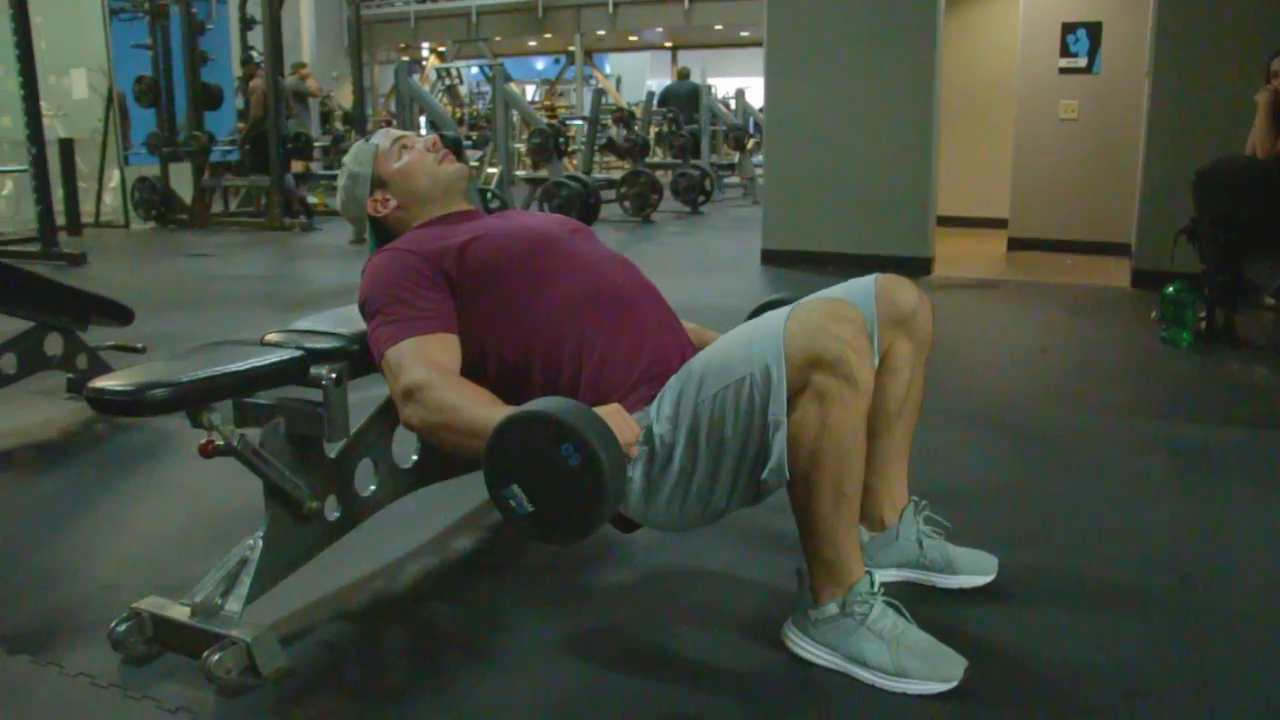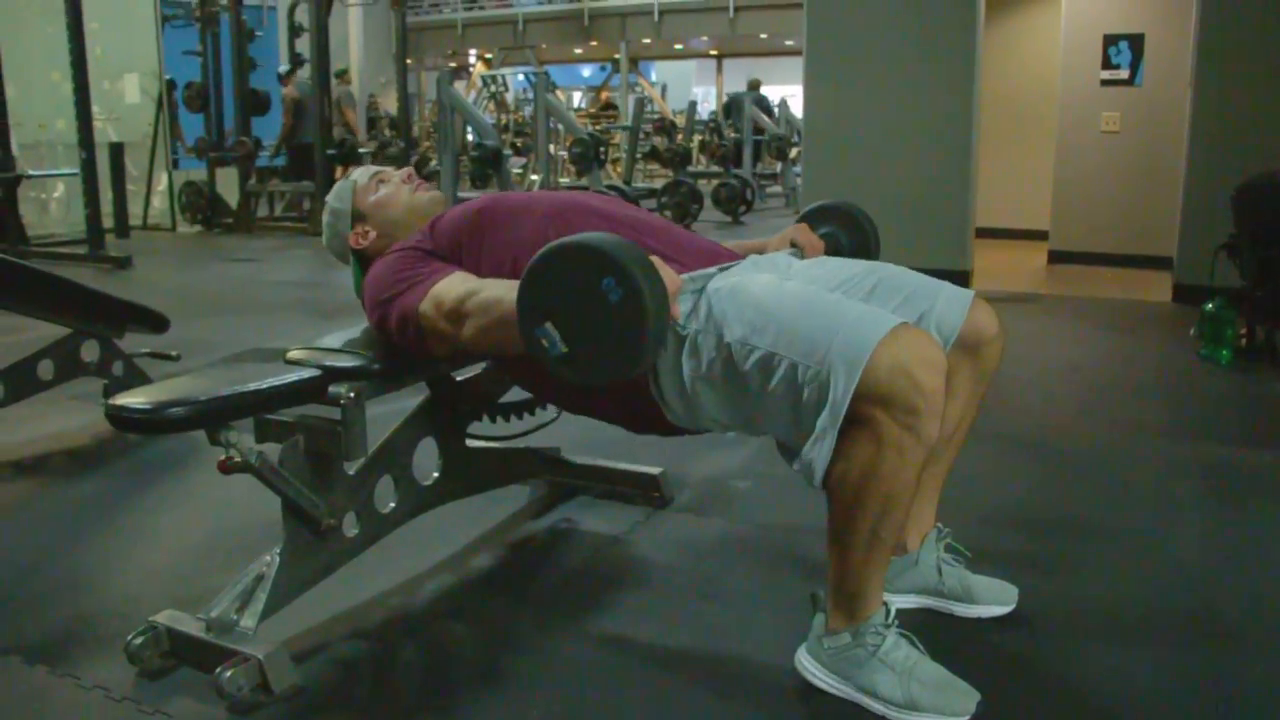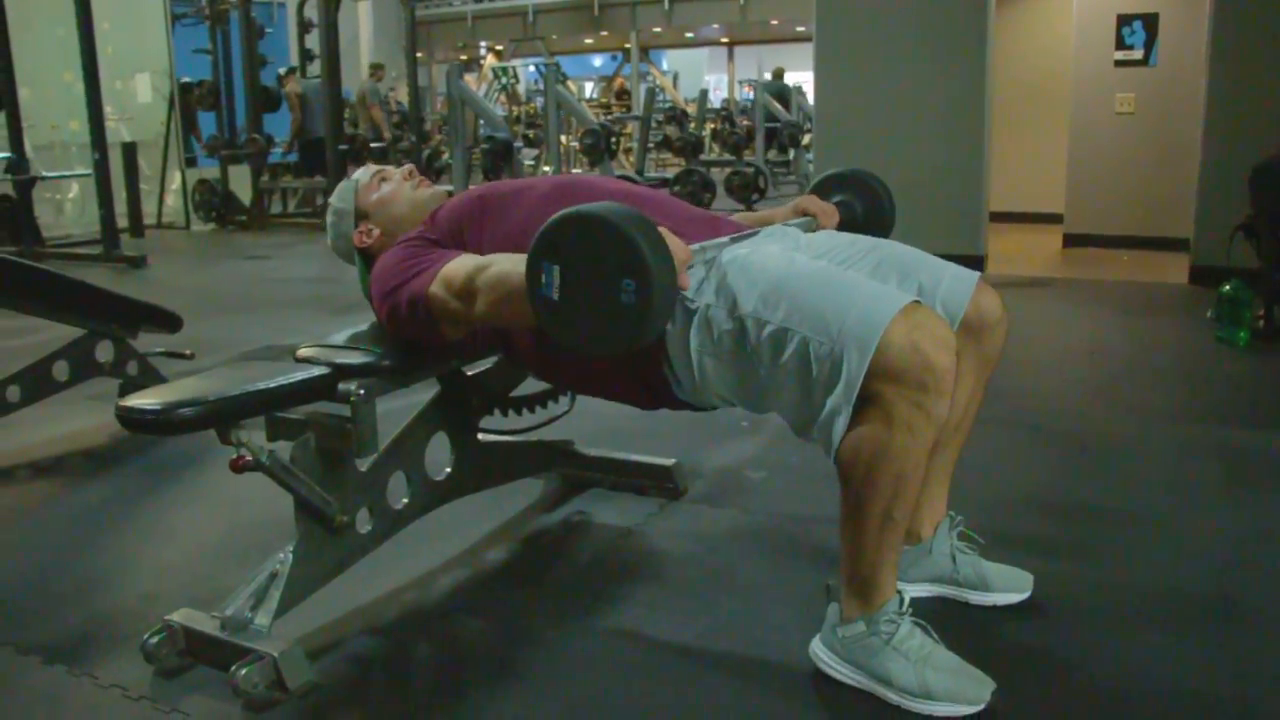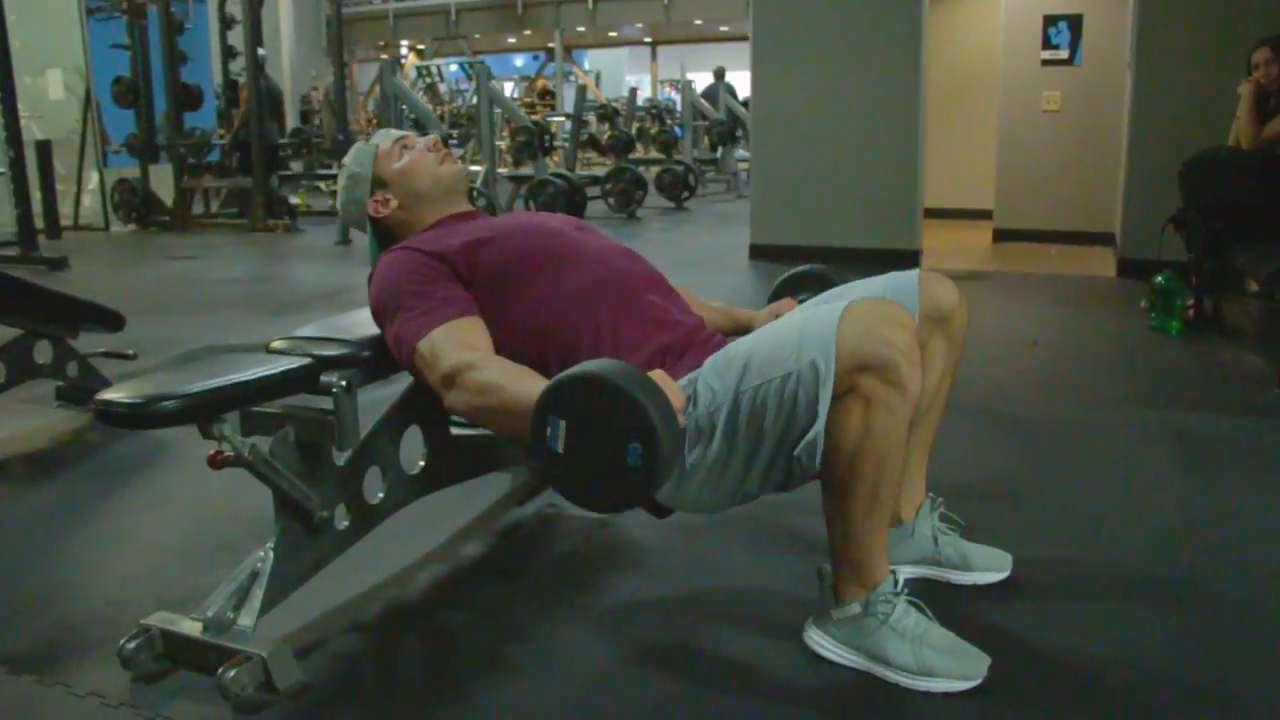
dt=1s
person 1, frame 1
left shoulder: (512, 227)
right shoulder: (406, 265)
right elbow: (422, 393)
left wrist: (741, 345)
left hip: (699, 384)
right hip: (653, 436)
left knee: (898, 303)
right knee: (831, 335)
left ankle: (886, 528)
right ankle: (837, 609)
person 1, frame 2
left shoulder: (482, 228)
right shoulder: (399, 272)
right elbow: (466, 313)
left wrist: (763, 246)
left hip: (733, 277)
right hip: (679, 322)
left knee: (972, 330)
right knee: (905, 376)
left ankle: (909, 552)
right ankle: (848, 634)
person 1, frame 3
left shoulder: (482, 216)
right shoulder: (404, 266)
right elbow: (479, 289)
left wrist: (770, 214)
right hip: (687, 292)
left knee: (976, 314)
right knee: (916, 359)
left ankle: (920, 542)
right ankle: (864, 624)
person 1, frame 4
left shoulder: (514, 233)
right shoulder: (412, 269)
right elbow: (467, 378)
left wrist: (751, 319)
left hip: (722, 364)
right hip: (682, 417)
left knee: (933, 298)
right knee: (879, 341)
left ankle: (904, 526)
right ankle: (859, 607)
